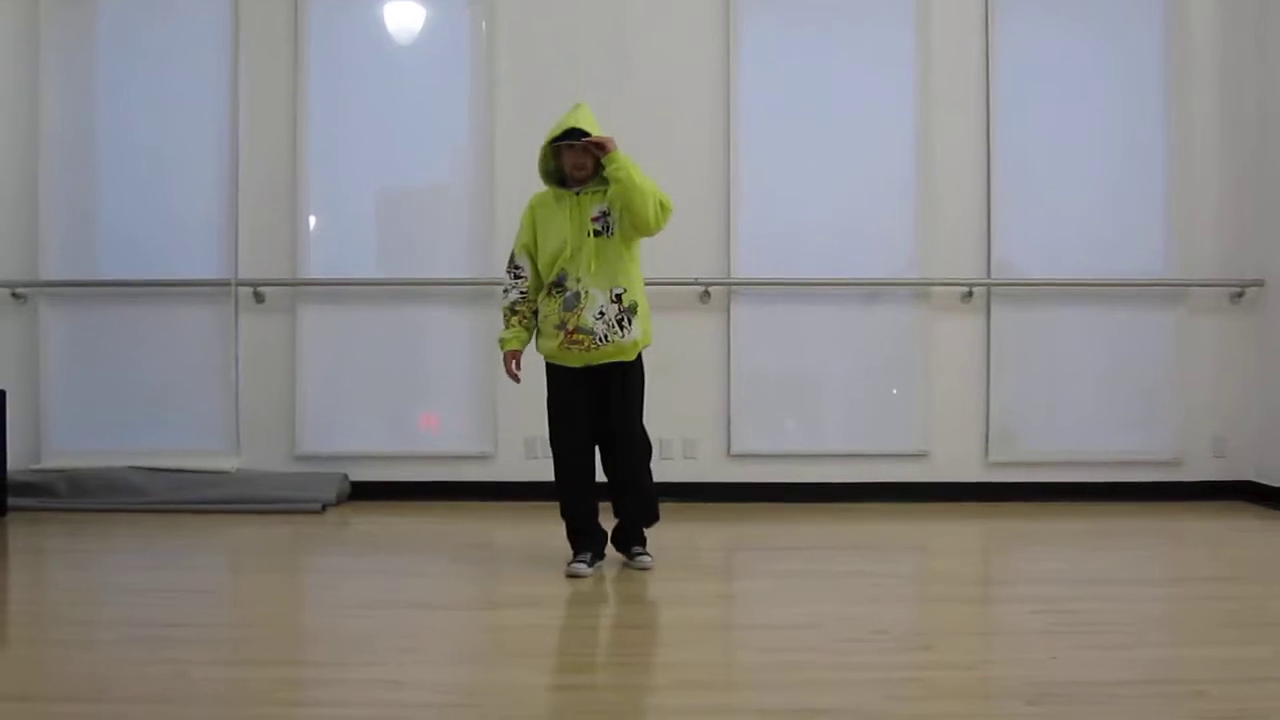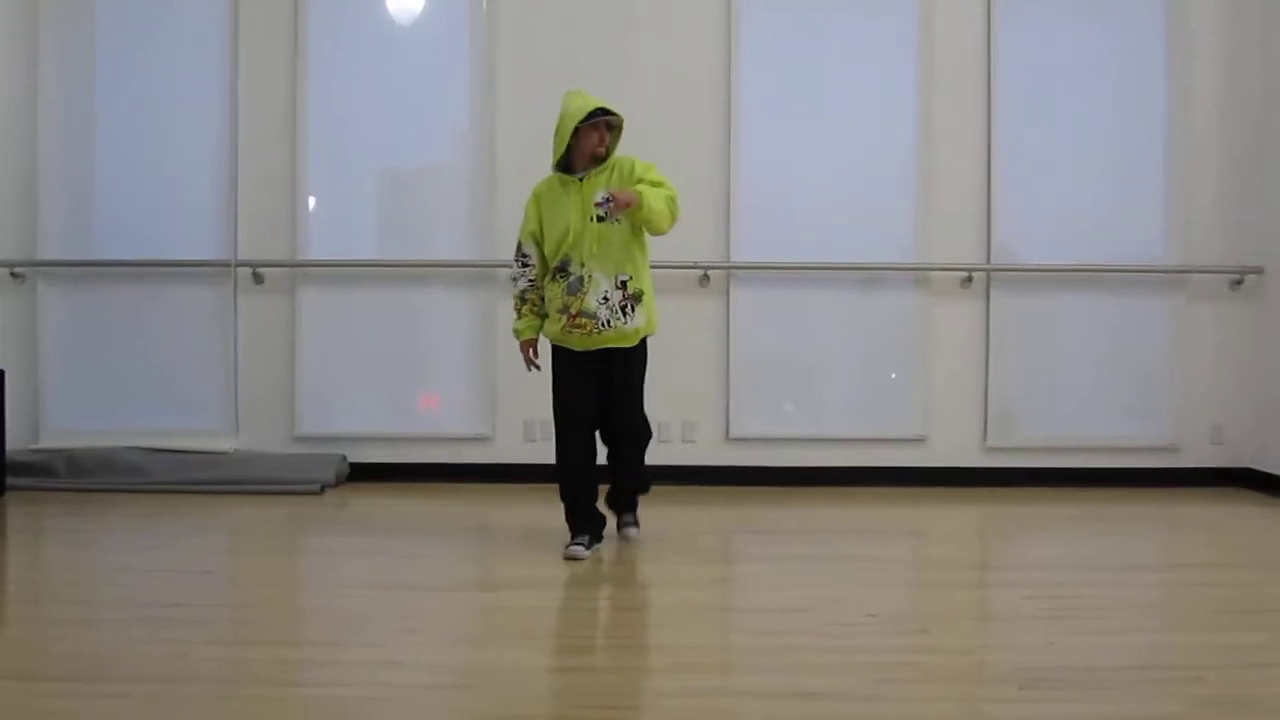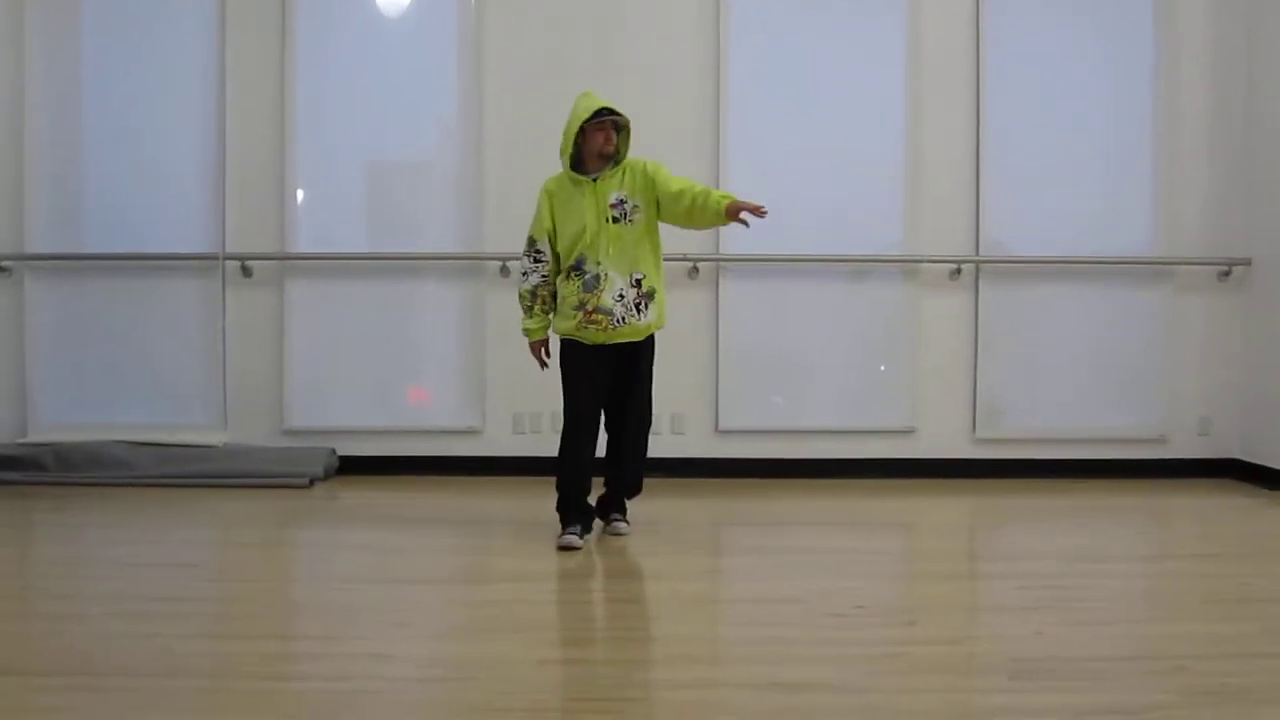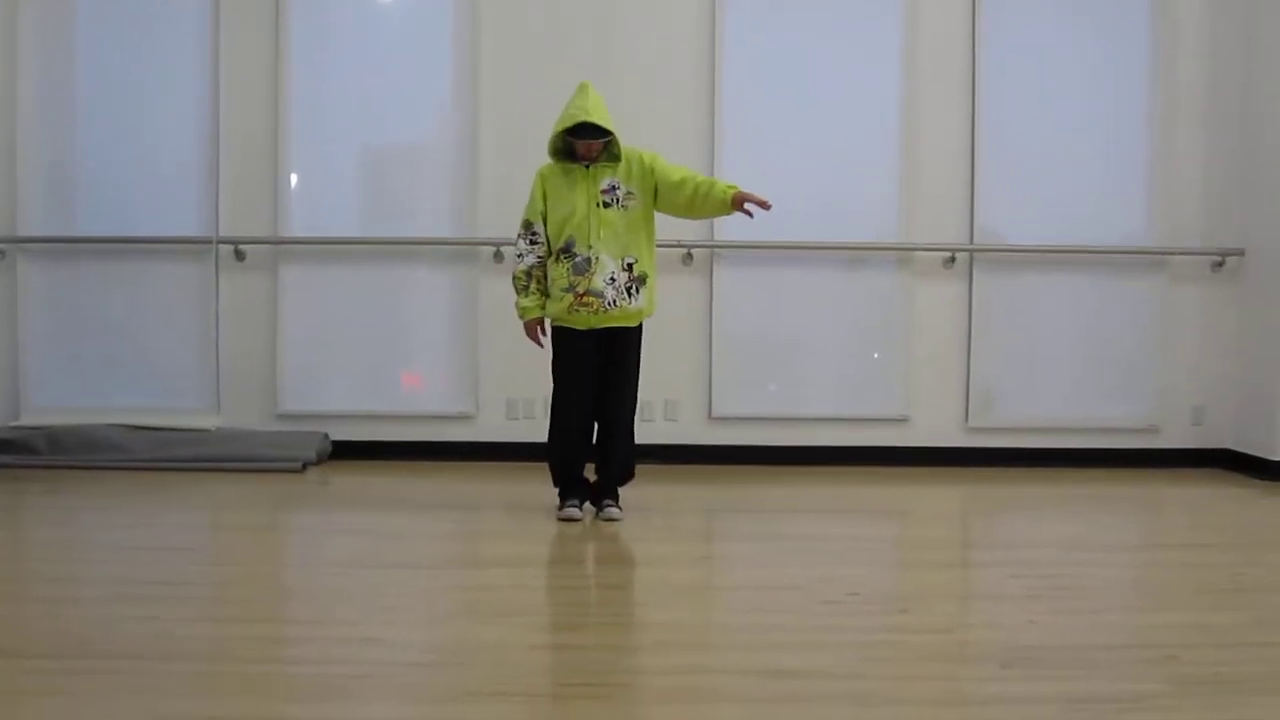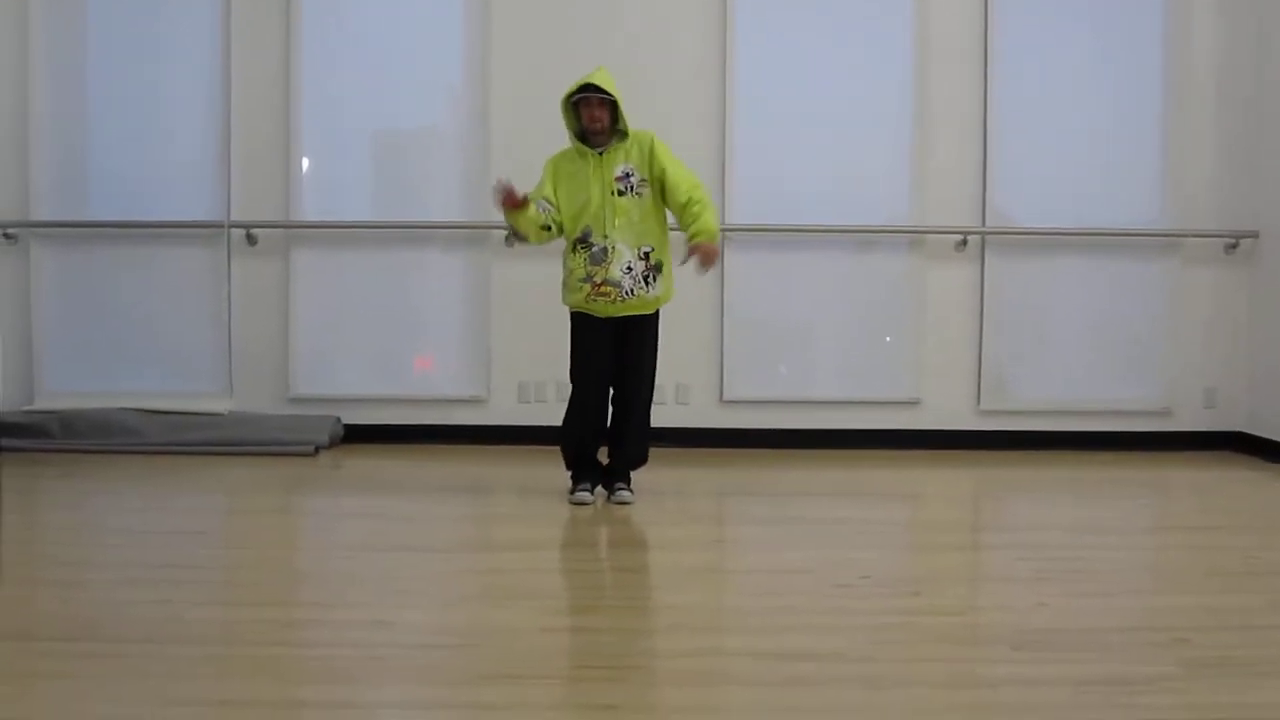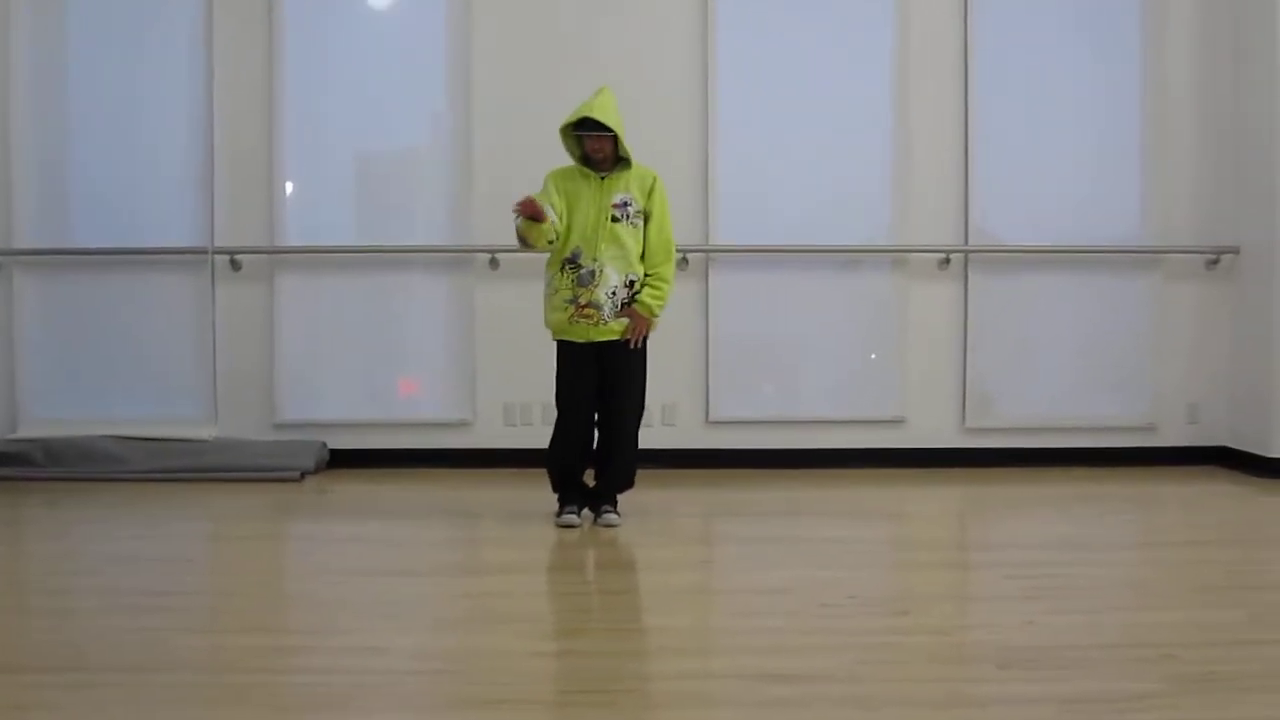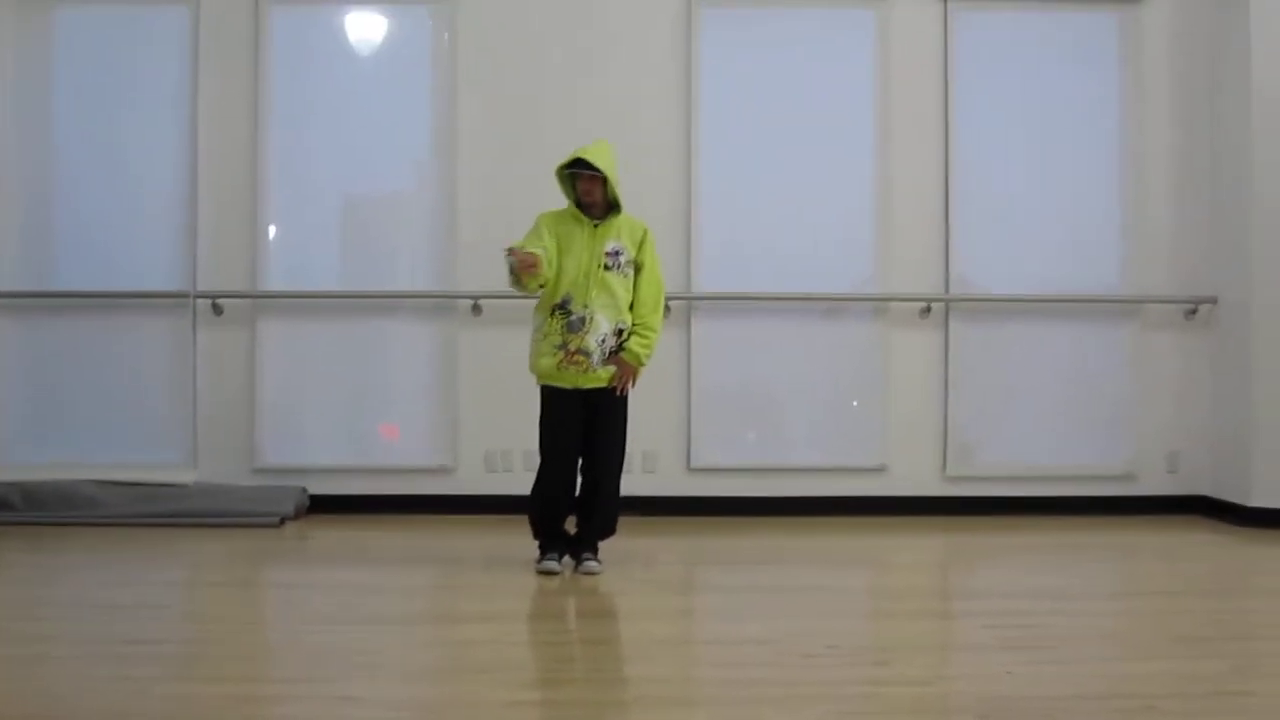
dt=0.5s
person 1, frame 1
left shoulder: (621, 191)
right shoulder: (540, 207)
left elbow: (654, 217)
right elbow: (521, 277)
left wrist: (616, 159)
right wrist: (514, 337)
left hip: (620, 348)
right hip: (563, 353)
left knee: (627, 445)
right knee: (572, 451)
left ankle: (633, 535)
right ankle: (585, 543)
person 1, frame 2
left shoulder: (631, 171)
right shoulder: (545, 194)
left elbow: (664, 212)
right elbow: (528, 266)
left wrist: (635, 198)
right wrist: (527, 326)
left hip: (626, 331)
right hip: (569, 336)
left knee: (627, 425)
right knee: (574, 433)
left ankle: (626, 502)
right ankle: (584, 525)
person 1, frame 3
left shoulder: (642, 176)
right shoulder: (555, 191)
left elbow: (685, 198)
right elbow: (537, 262)
left wrist: (725, 205)
right wrist: (535, 324)
left hip: (635, 327)
right hip: (580, 331)
left knee: (630, 420)
right knee: (580, 421)
left ankle: (615, 503)
right ankle: (573, 515)
person 1, frame 4
left shoulder: (639, 165)
right shoulder: (549, 177)
left elbow: (686, 188)
right elbow: (530, 246)
left wrist: (729, 196)
right wrist: (530, 307)
left hip: (623, 313)
right hip: (569, 315)
left knee: (617, 405)
right knee: (571, 405)
left ankle: (608, 488)
right ankle: (571, 488)
person 1, frame 5
left shoulder: (648, 150)
right shoulder: (561, 165)
left elbow: (687, 196)
right elbow: (546, 222)
left wrist: (704, 233)
right wrist: (518, 210)
left hip: (642, 298)
right hip: (589, 300)
left knee: (635, 392)
right knee: (589, 390)
left ankle: (621, 471)
right ankle: (583, 472)
person 1, frame 6
left shoulder: (646, 182)
right shoulder: (560, 181)
left elbow: (661, 253)
right elbow: (544, 235)
left wrist: (648, 306)
right wrist: (533, 219)
left hip: (626, 325)
right hip: (574, 324)
left knee: (622, 416)
right knee: (573, 415)
left ankle: (607, 495)
right ankle: (570, 494)
person 1, frame 7
left shoulder: (635, 232)
right shoulder: (551, 224)
left elbow: (649, 301)
right elbow: (534, 274)
left wrist: (635, 355)
right wrist: (527, 265)
left hip: (611, 372)
right hip: (560, 369)
left knee: (604, 463)
right knee: (556, 461)
left ankle: (589, 541)
right ankle: (550, 541)
